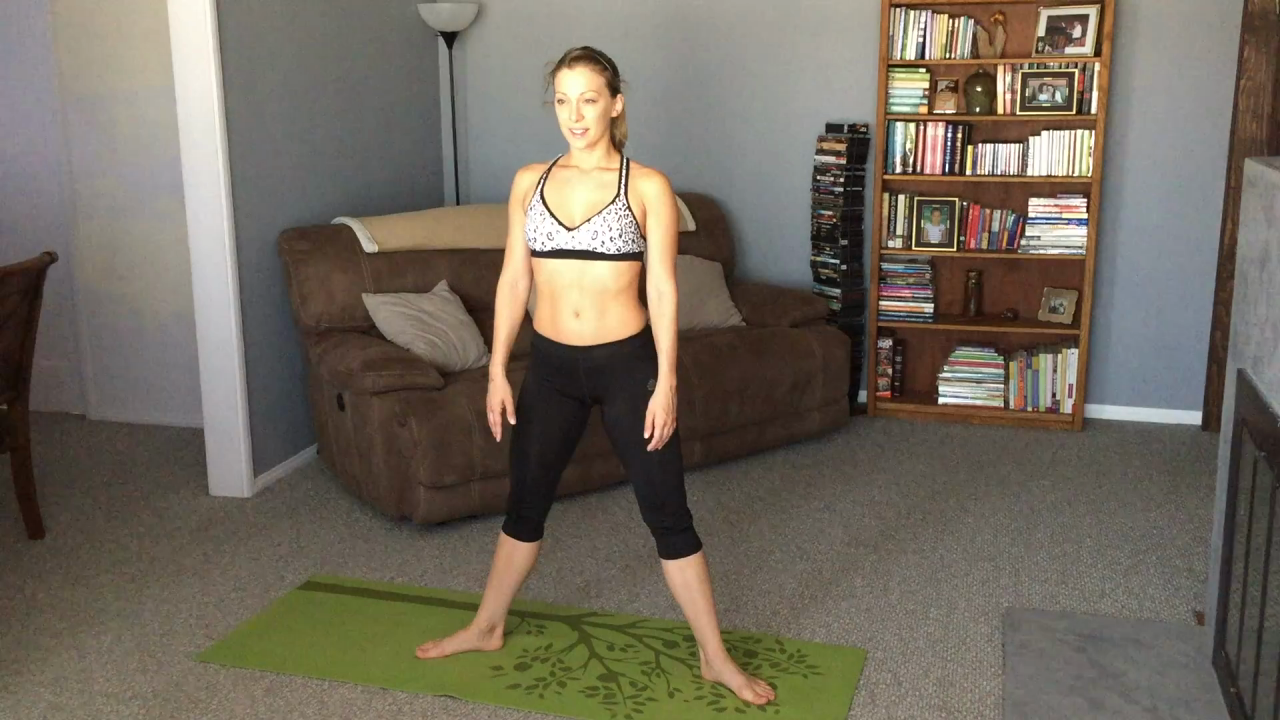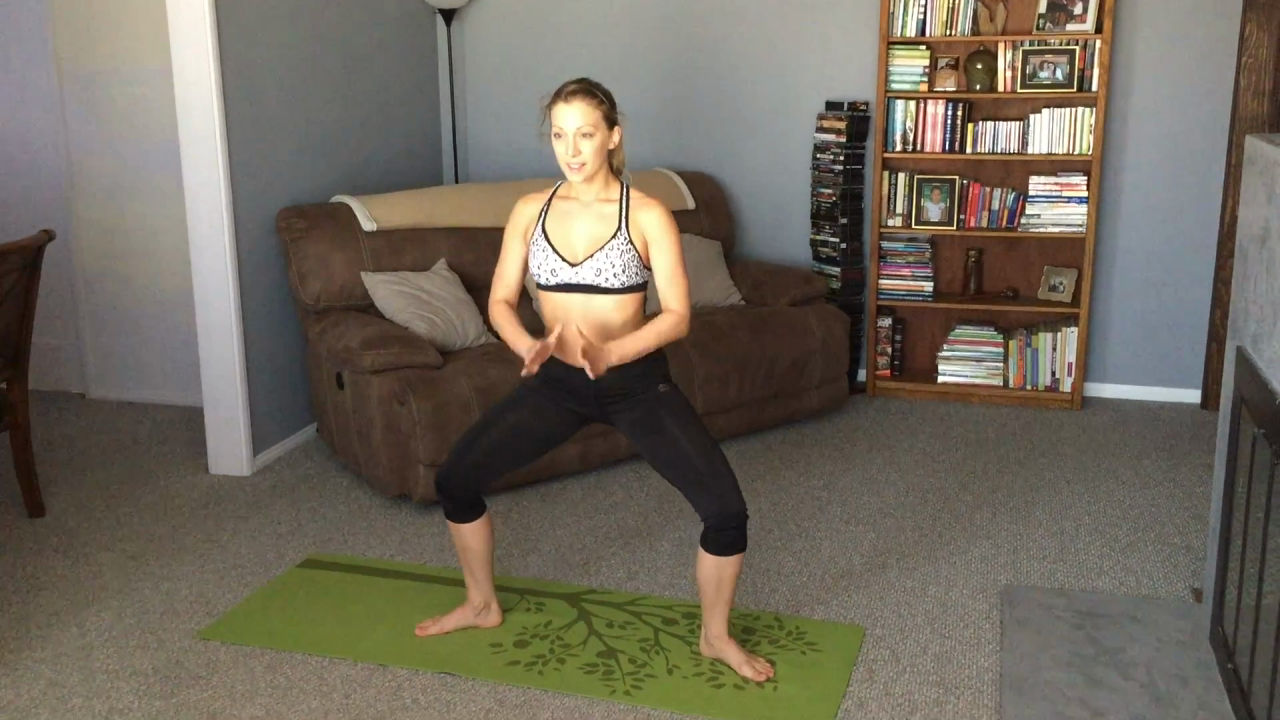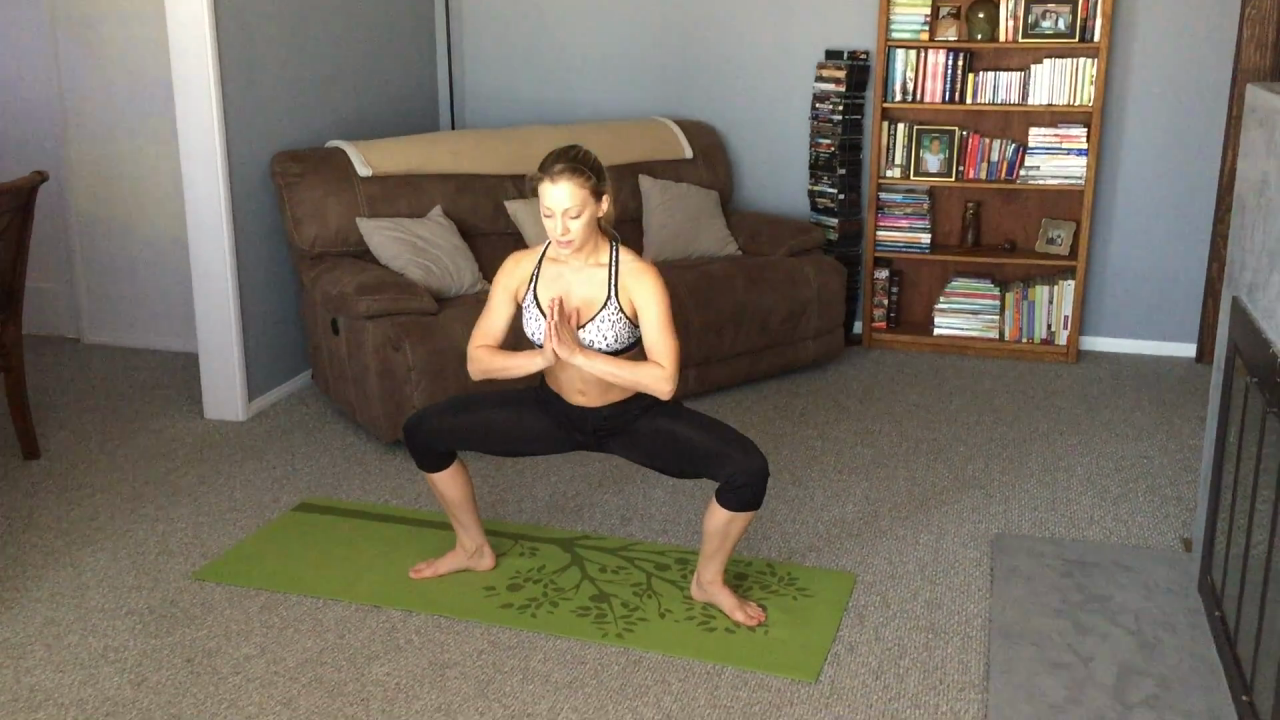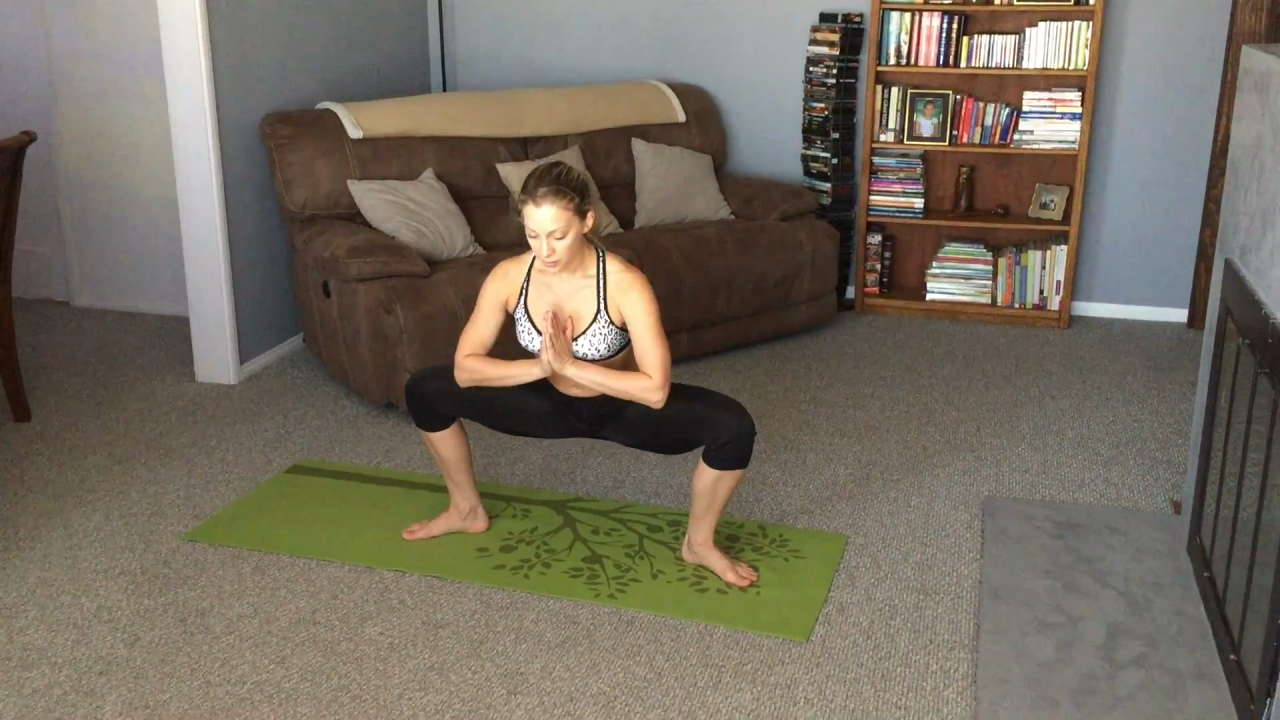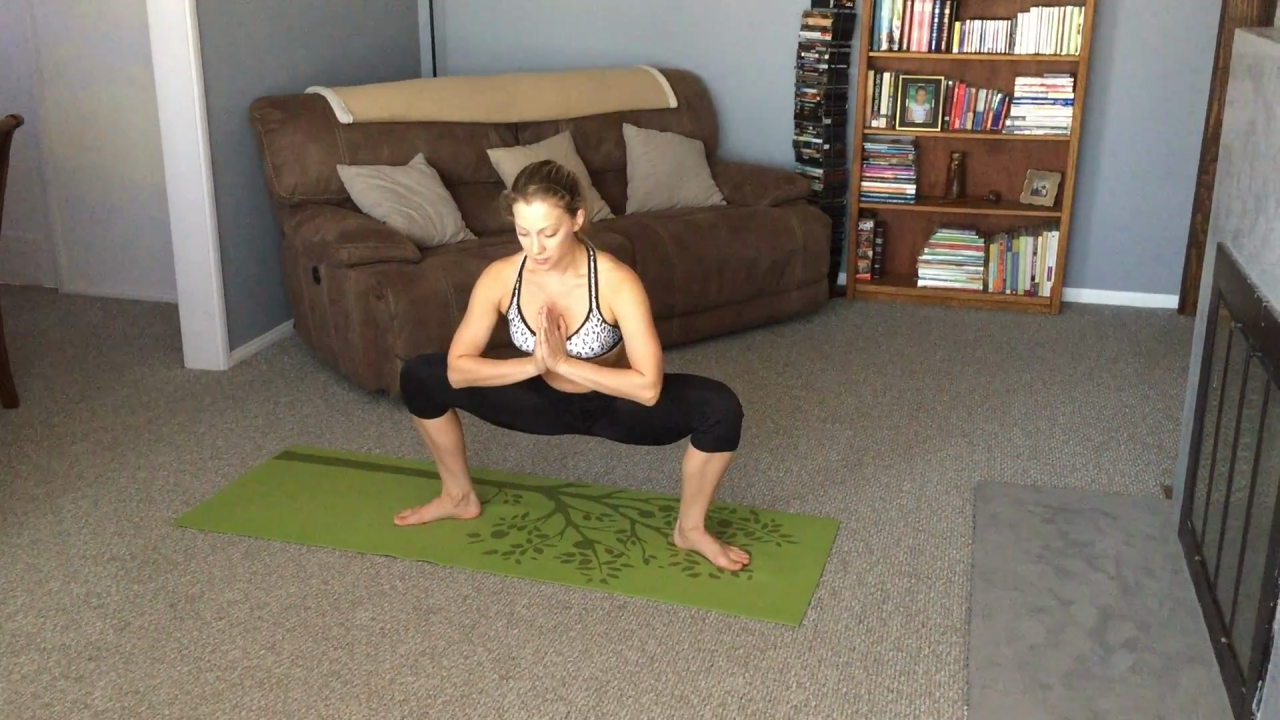
dt=1s
person 1, frame 1
left shoulder: (648, 186)
right shoulder: (529, 181)
left elbow: (662, 289)
right elbow: (513, 281)
left wrist: (666, 383)
right wrist: (498, 370)
left hip: (627, 365)
right hip: (551, 366)
left knee: (666, 512)
right knee: (526, 502)
left ankle: (714, 656)
right ankle: (486, 627)
person 1, frame 2
left shoulder: (648, 215)
right shoulder: (529, 211)
left elbow: (677, 313)
right elbow: (500, 300)
left wrist: (609, 350)
right wrist: (527, 346)
left hip: (636, 381)
right hip: (556, 382)
left knee: (726, 510)
right knee: (455, 480)
left ankle: (715, 636)
right ankle: (481, 604)
person 1, frame 3
left shoulder: (637, 276)
right shoulder: (519, 268)
left elbow: (665, 381)
right elbow: (477, 361)
left wrist: (577, 354)
right wrist: (544, 356)
left hip: (634, 416)
right hip: (553, 409)
left knee: (748, 469)
right knee: (423, 432)
left ankle: (708, 580)
right ankle: (473, 548)
person 1, frame 4
left shoulder: (625, 283)
right shoulder: (508, 276)
left elbow: (656, 390)
right elbow: (465, 368)
left wrist: (570, 365)
right wrist: (540, 366)
left hip: (620, 408)
right hip: (551, 403)
left knee: (733, 427)
right knee: (424, 390)
left ankle: (699, 543)
right ankle: (467, 510)
person 1, frame 5
left shoulder: (616, 281)
right shoulder: (500, 277)
left elbow: (649, 388)
right elbow: (457, 369)
left wrist: (563, 363)
right wrist: (534, 364)
left hip: (612, 405)
right hip: (544, 401)
left knee: (720, 408)
right knee: (420, 377)
left ankle: (690, 528)
right ankle: (459, 496)
